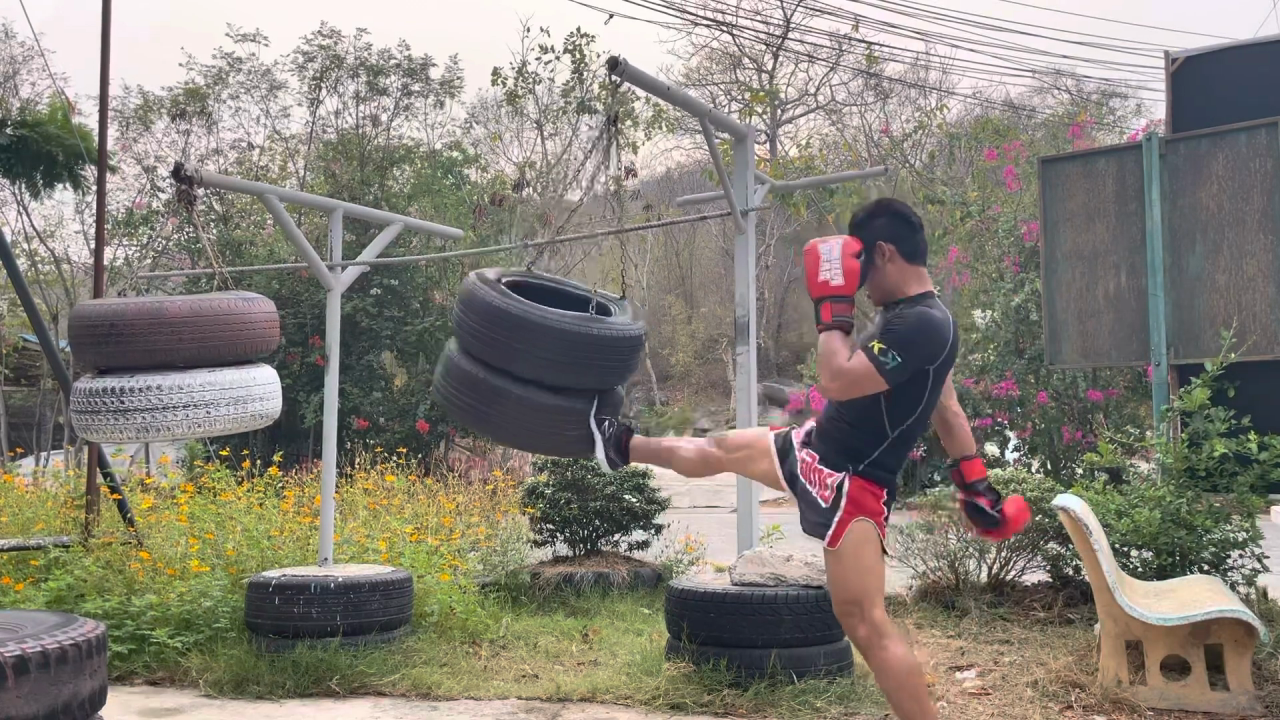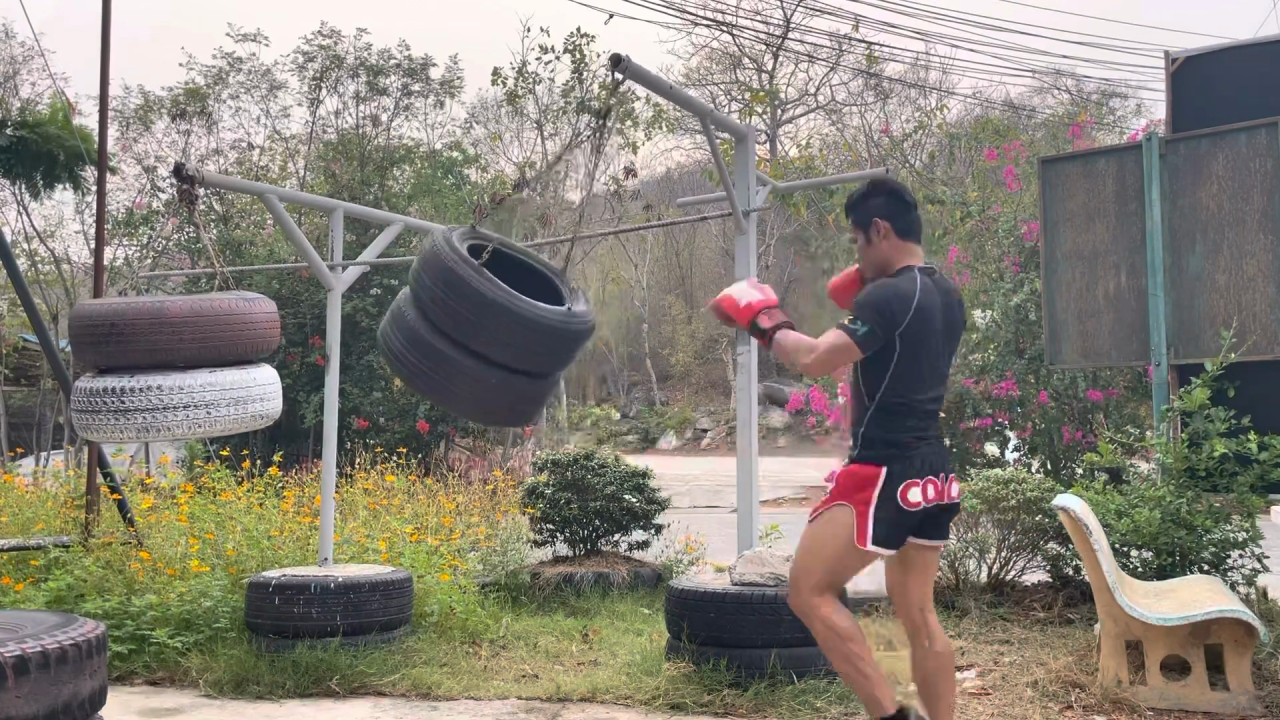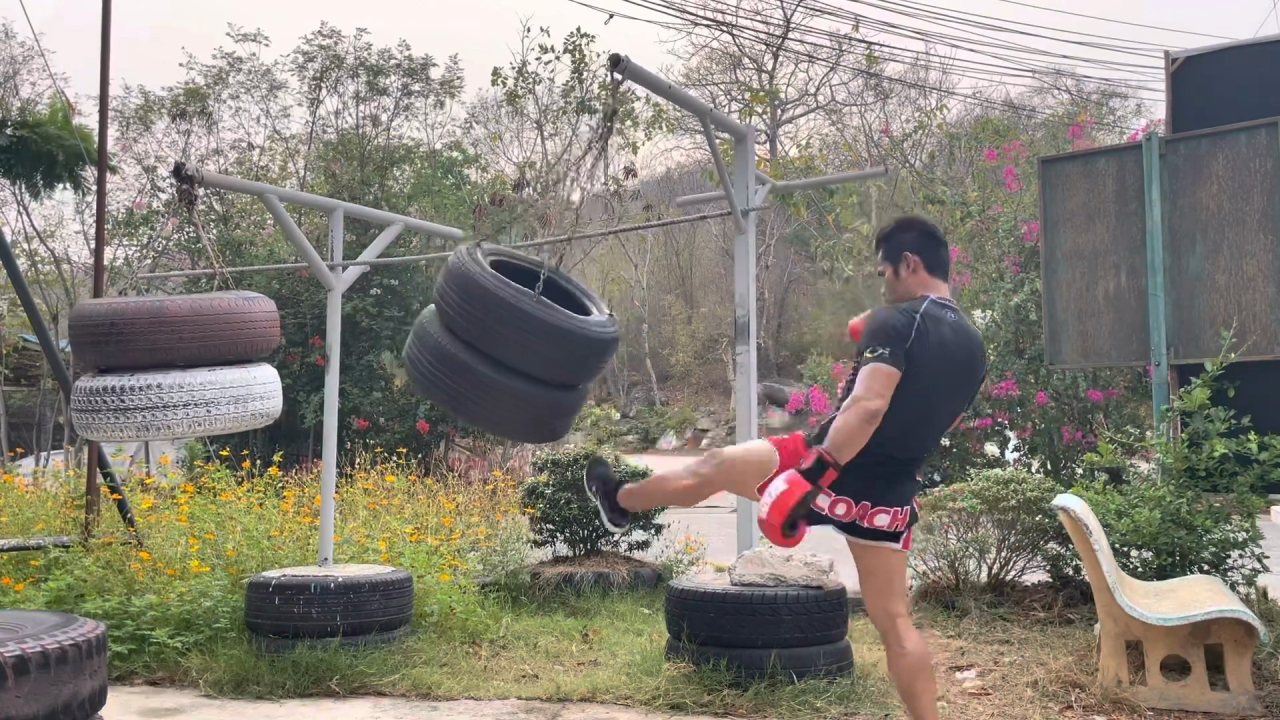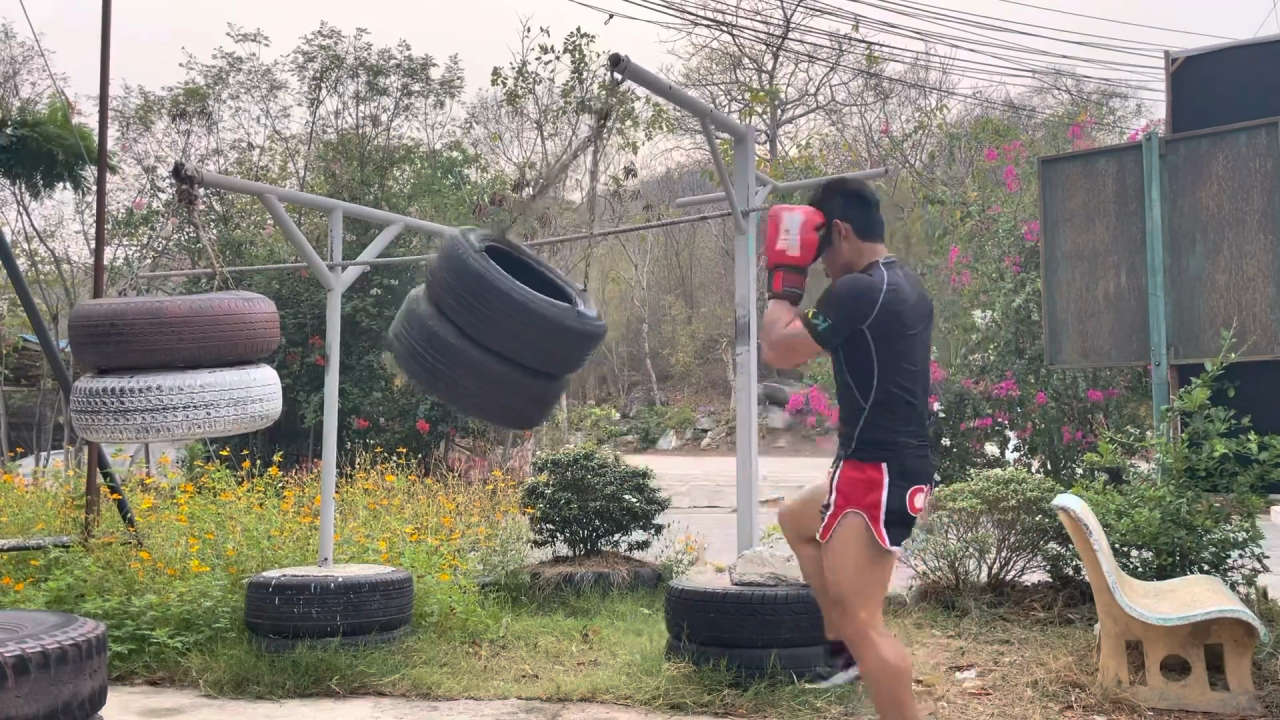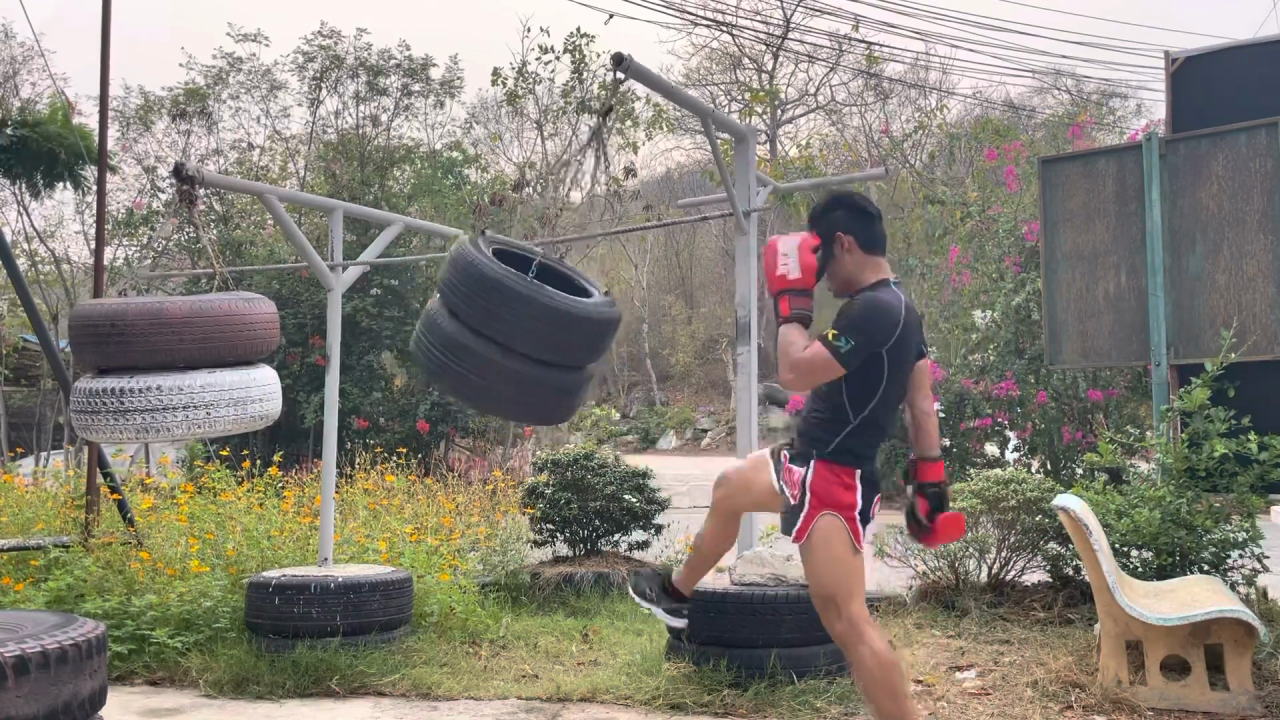
dt=0.4s
person 1, frame 1
left shoulder: (921, 326)
right shoulder: (913, 315)
left elbow: (838, 382)
right elbow: (947, 411)
left wrist: (831, 305)
right wrist: (974, 483)
left hip: (850, 485)
left knee: (865, 625)
right knee: (724, 447)
right ankle: (626, 445)
person 1, frame 2
left shoulder: (890, 296)
right shoulder: (945, 296)
left elbow: (813, 360)
left wrist: (764, 323)
left hip: (883, 477)
right hip: (932, 475)
left knee: (808, 594)
right knee: (916, 614)
person 1, frame 3
left shoulder: (896, 322)
right shoulder: (974, 347)
left elbow: (867, 406)
left wrist: (812, 474)
left hip: (830, 475)
right hip: (891, 499)
left knee: (712, 468)
right knee: (895, 622)
left ankle: (620, 501)
person 1, frame 4
left shoulder: (858, 291)
right shoulder: (907, 288)
left elbow: (778, 350)
left wrist: (786, 274)
left hip: (874, 475)
right hip: (903, 468)
left knee: (857, 620)
right knee: (793, 517)
right ankle: (839, 649)
person 1, frame 5
left shoulder: (873, 311)
right shoulder: (892, 306)
left elbow: (796, 373)
right elbow: (921, 402)
left wrist: (790, 301)
right wrist: (928, 480)
left hip: (831, 480)
right hip: (806, 462)
left knee: (847, 621)
right knee: (730, 488)
right ankle: (675, 592)
